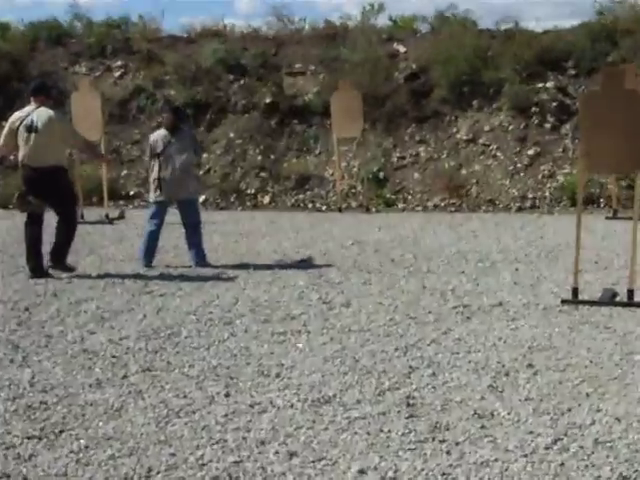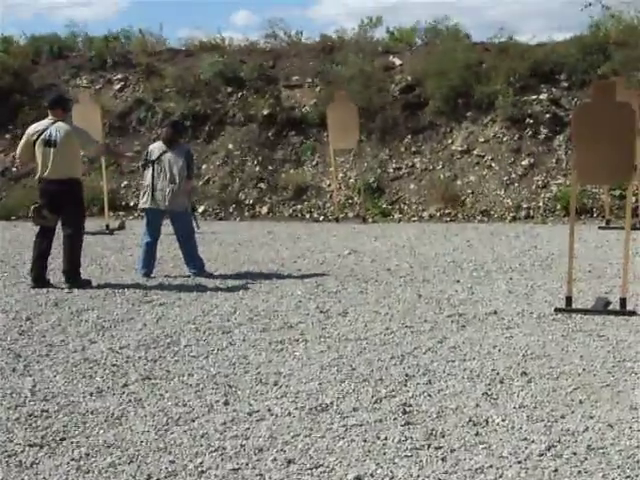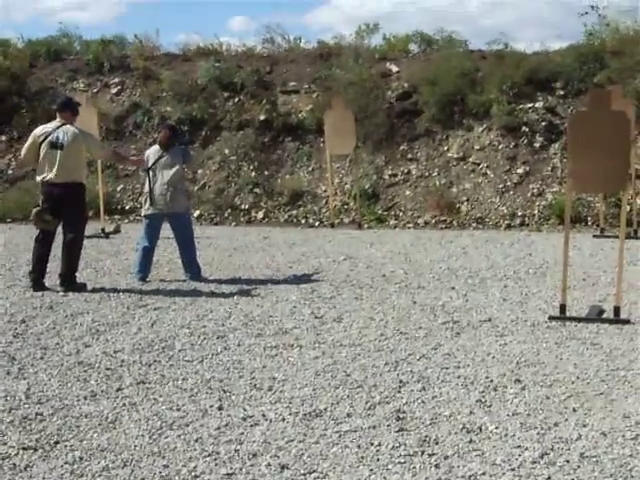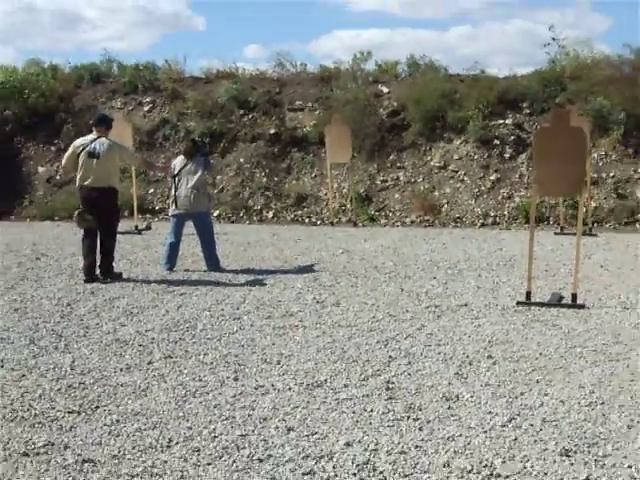
dt=0.7s
person 1, frame 1
left shoulder: (17, 118)
right shoulder: (55, 118)
right elbow: (80, 143)
right wrist: (101, 156)
left hip: (29, 173)
right hip: (53, 173)
left knee: (34, 219)
right knee: (68, 215)
left ankle: (35, 267)
right ankle: (57, 258)
person 1, frame 2
left shoulder: (34, 130)
right shoulder: (71, 131)
left elbow: (22, 158)
right elbow: (99, 148)
left hip: (46, 185)
right hip: (68, 185)
left knee: (45, 231)
right knee: (72, 230)
left ankle: (37, 277)
right ankle: (72, 277)
person 1, frame 3
left shoulder: (40, 132)
right shoulder: (79, 135)
left elbow: (25, 159)
right elbow: (108, 153)
right wrist: (130, 161)
left hip: (48, 188)
right hip: (72, 189)
left knee: (45, 234)
right knee: (72, 234)
left ankle: (36, 279)
right ankle: (67, 280)
person 1, frame 4
left shoulder: (79, 143)
right shoulder: (114, 146)
left elbow: (66, 167)
right elbow: (138, 162)
right wrist: (156, 167)
left hip: (85, 191)
right hip: (106, 192)
left knee: (89, 232)
right knee: (108, 233)
left ankle: (89, 272)
right ankle: (107, 271)
person 2, frame 1
left shoulder: (155, 137)
right shoulder: (188, 135)
left elbow: (151, 160)
right elbow: (198, 155)
left hip: (162, 188)
right hip: (186, 187)
left knee: (154, 224)
right knee: (192, 225)
left ankle: (146, 259)
right ankle: (198, 259)
person 2, frame 2
left shoulder: (152, 148)
right shoulder: (185, 151)
left elbow: (145, 171)
right elbow: (189, 178)
right wrist: (187, 194)
left hip: (153, 198)
right hip: (177, 199)
left knee: (150, 236)
right knee: (186, 236)
left ankle: (145, 270)
right ankle: (197, 269)
person 2, frame 3
left shoulder: (150, 153)
right shoulder: (181, 151)
left elbow: (148, 172)
right elbow: (191, 165)
left hip: (153, 202)
right hip: (176, 201)
left knee: (147, 240)
right knee: (185, 240)
left ankle: (141, 274)
right ankle: (193, 274)
person 2, frame 4
left shoulder: (177, 161)
right shoulder: (203, 161)
left elbow: (172, 175)
right elbow: (209, 172)
left hip: (179, 203)
right hip: (198, 203)
left knee: (174, 236)
right knee: (206, 236)
left ankle: (168, 265)
right ankle: (213, 265)
